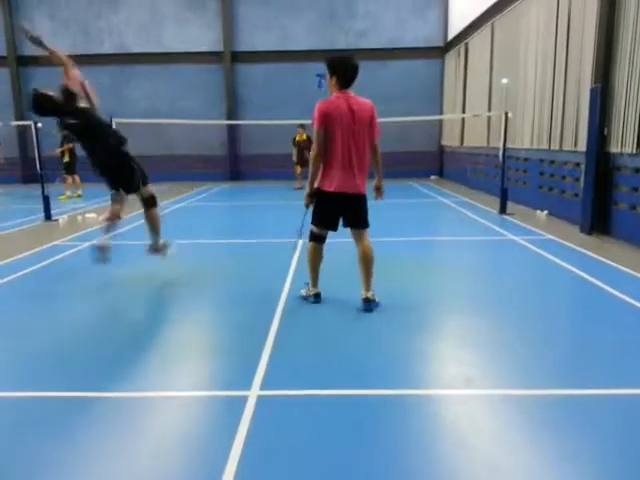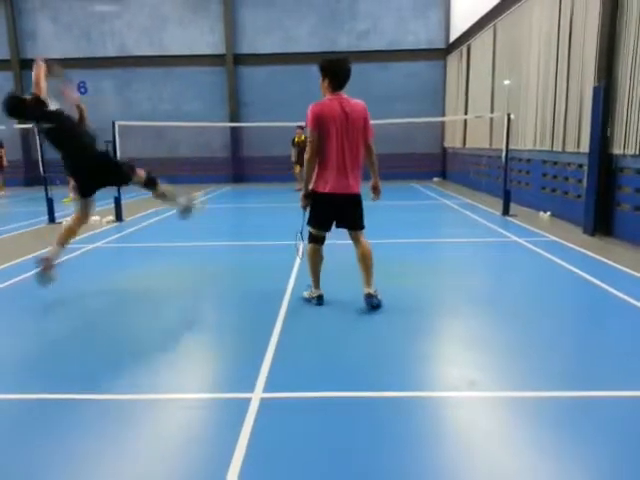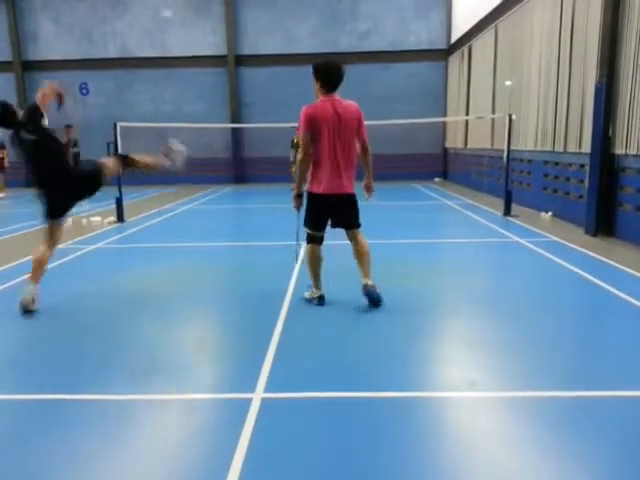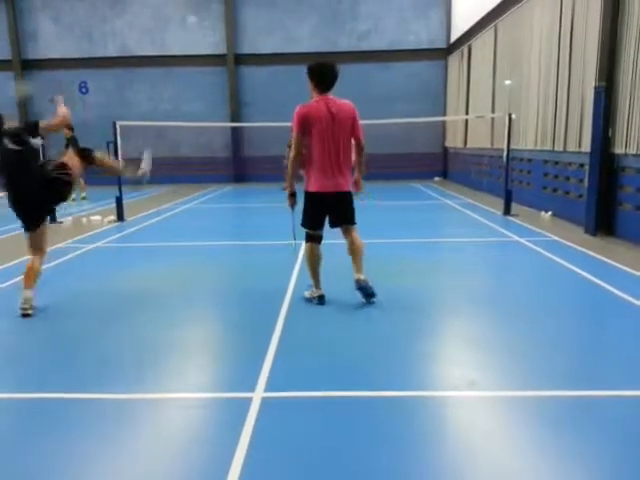
dt=0.1s
person 1, frame 1
left shoulder: (324, 107)
right shoulder: (368, 107)
left elbow: (318, 153)
right elbow: (374, 148)
left wrist: (310, 187)
right wrist: (379, 180)
left hip: (329, 187)
right hip: (357, 187)
left knee: (317, 237)
right knee: (362, 238)
left ankle: (313, 289)
right ankle: (368, 294)
person 1, frame 2
left shoulder: (317, 110)
right shoulder: (361, 108)
left elbow: (312, 154)
right elbow: (369, 149)
left wrist: (305, 189)
right wrist: (375, 179)
left hip: (324, 188)
right hip: (352, 188)
left knee: (316, 239)
right knee: (359, 237)
left ankle: (316, 291)
right ankle: (370, 289)
person 1, frame 3
left shoulder: (310, 111)
right shoulder: (354, 109)
left elbow: (304, 155)
right elbow: (365, 148)
left wrist: (298, 189)
right wrist: (369, 178)
left hip: (319, 188)
right hip: (346, 188)
left knee: (314, 239)
right knee: (356, 236)
left ankle: (317, 291)
right ankle: (368, 282)
person 1, frame 4
left shoulder: (303, 111)
right shoulder: (349, 108)
left elbow: (296, 154)
right elbow: (360, 146)
left wrist: (290, 187)
right wrist: (359, 174)
left hip: (315, 187)
right hip: (343, 186)
left knee: (313, 237)
right knee: (350, 232)
left ankle: (317, 290)
right ankle: (360, 277)
person 2, frame 1
left shoulder: (63, 119)
right shoulder: (70, 102)
left elbow: (91, 108)
right elbow: (71, 70)
left wrist: (82, 84)
right wrist: (51, 50)
left hip: (103, 162)
right hip: (118, 157)
left knee: (119, 198)
right knee: (148, 197)
left ankle: (105, 238)
right ankle: (156, 242)
person 2, frame 2
left shoulder: (38, 120)
right shoulder: (38, 105)
right elbow: (40, 71)
right wrist: (39, 64)
left hip: (78, 169)
right hip: (95, 161)
left knee: (82, 216)
right knee: (144, 178)
left ankle: (50, 257)
right ankle: (180, 202)
person 2, frame 3
right shoulder: (28, 122)
right elbow: (49, 91)
right wrist: (56, 92)
left hip: (55, 193)
right hip: (72, 179)
left knee: (49, 243)
right knee: (119, 160)
left ankle: (30, 295)
right ankle: (168, 160)
person 2, frame 4
right shoulder: (21, 133)
right elbow: (64, 119)
right wrist: (61, 105)
left hip: (22, 204)
right hip: (47, 188)
left knee: (38, 254)
right knee: (80, 152)
left ankle: (27, 300)
right ankle: (132, 174)
